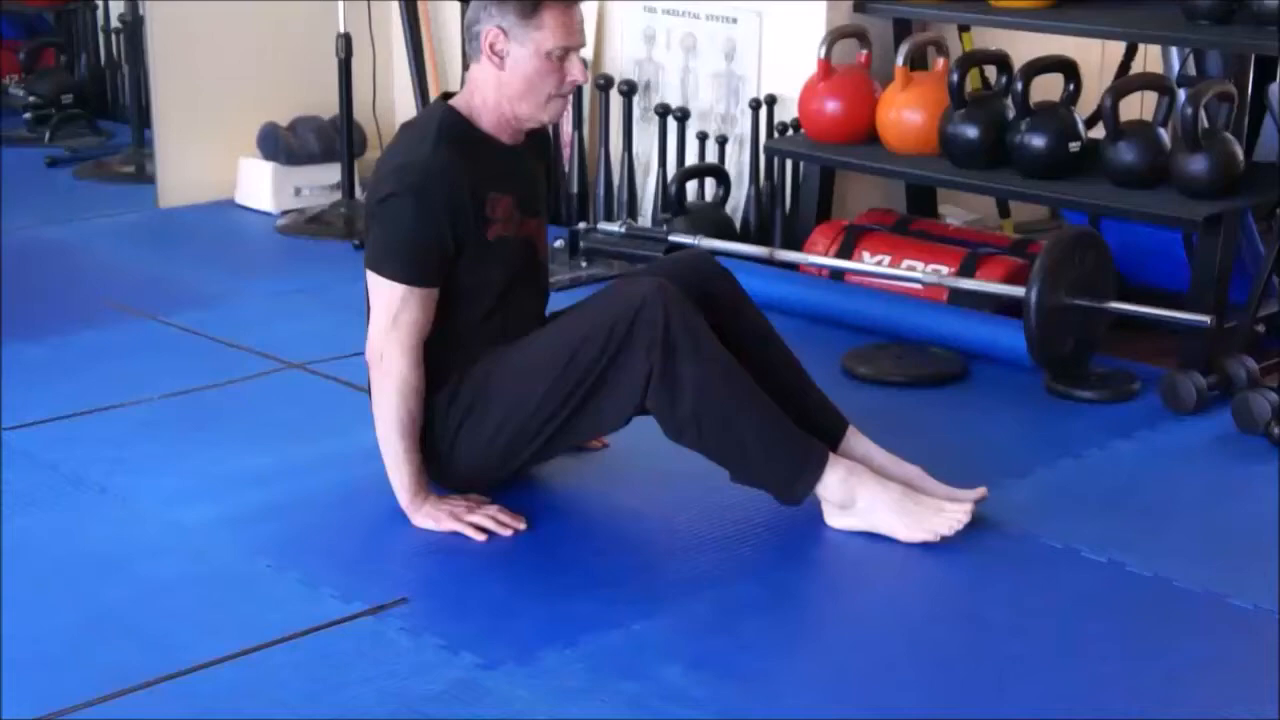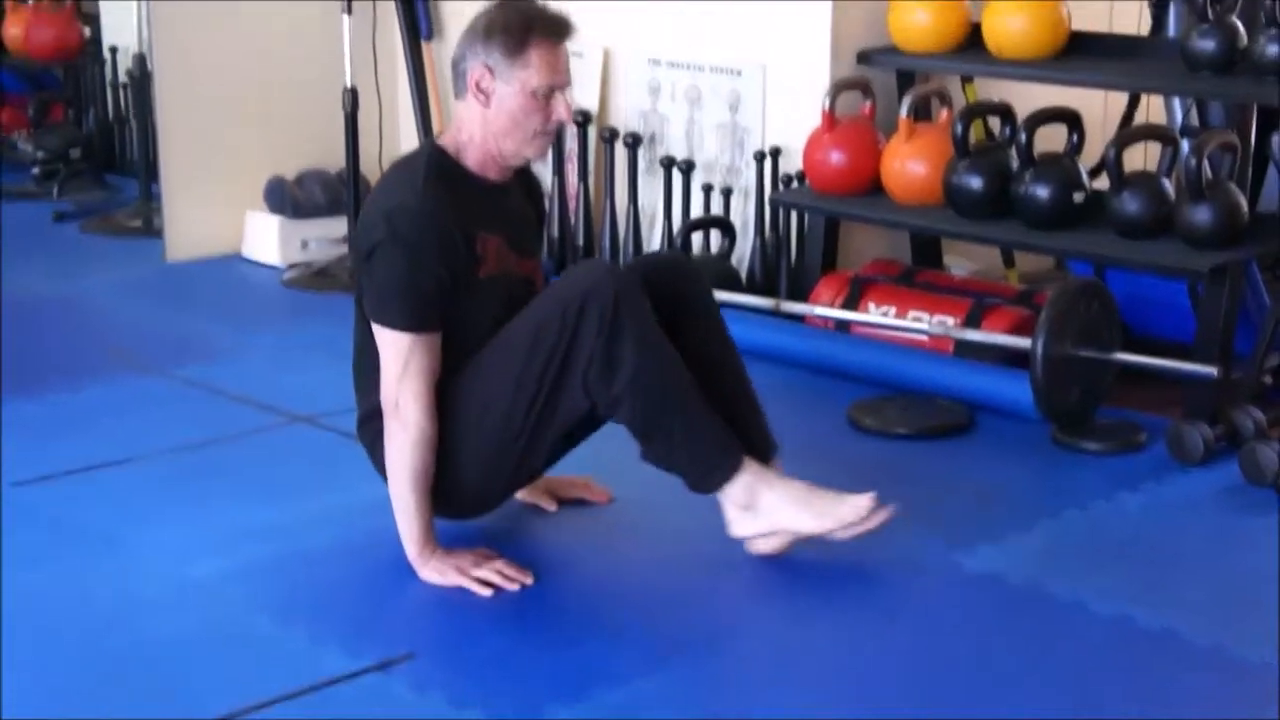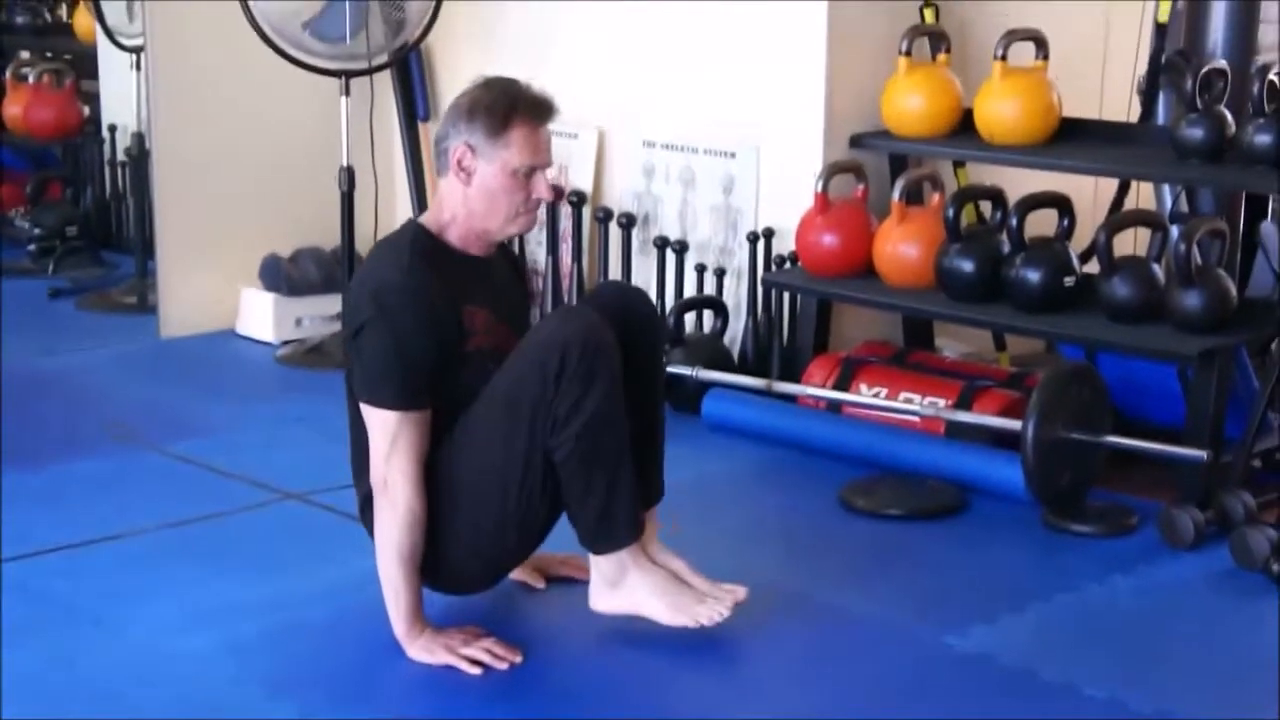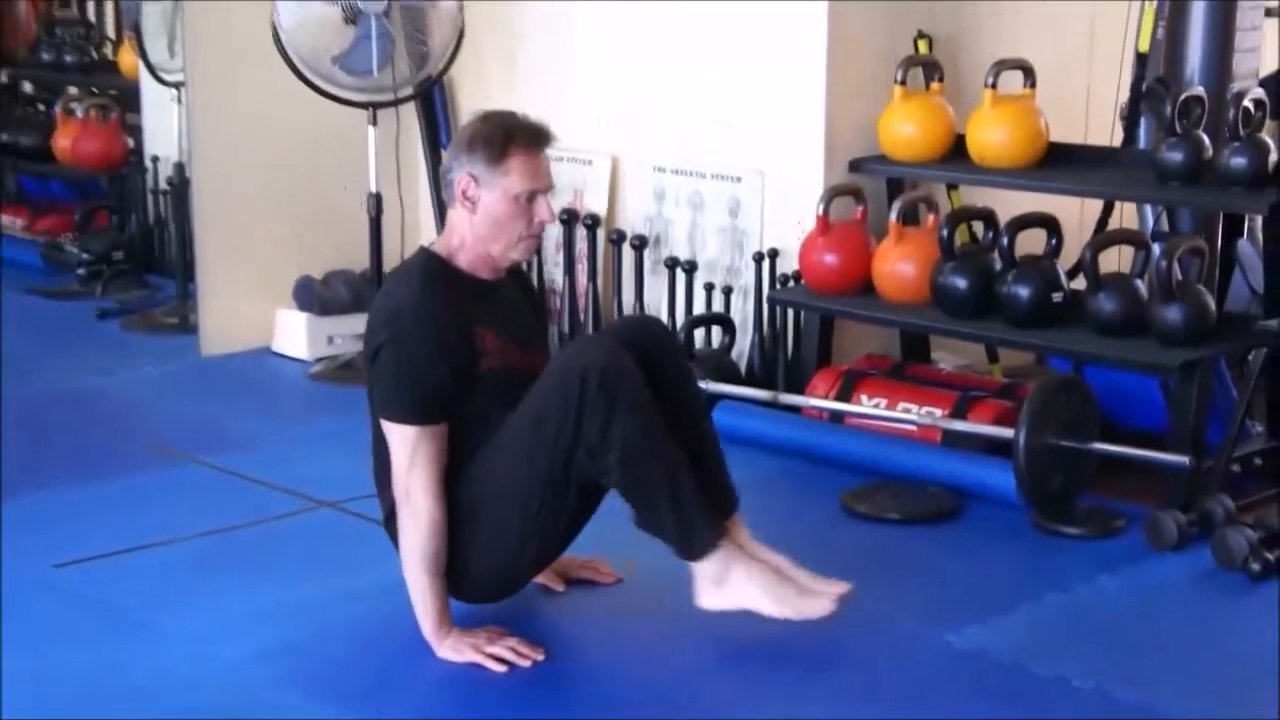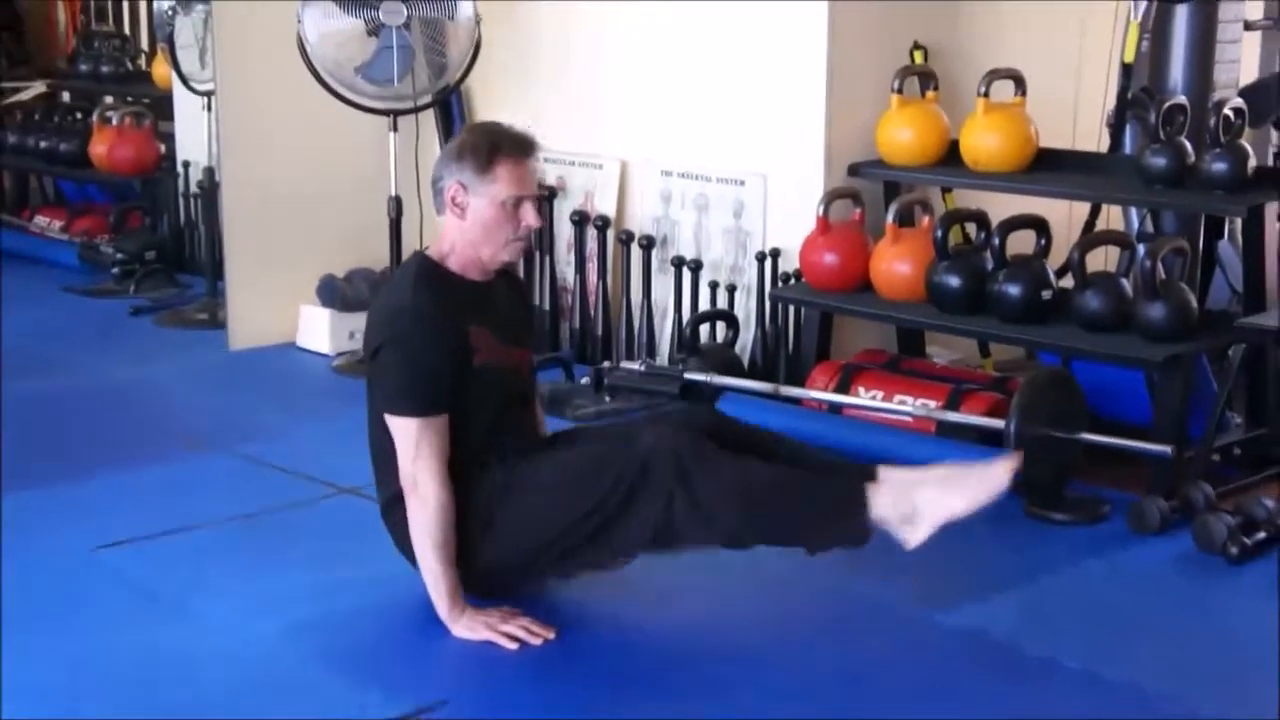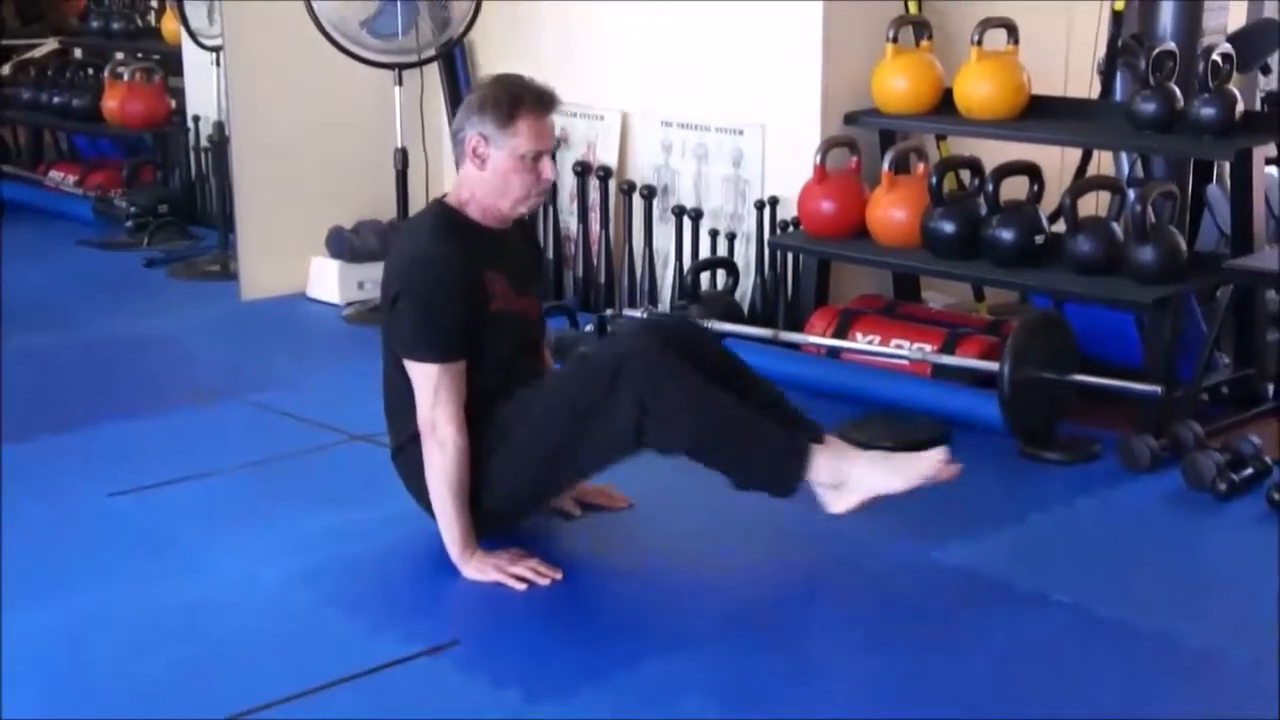
dt=0.5s
person 1, frame 1
left shoulder: (527, 143)
right shoulder: (427, 172)
right elbow: (390, 346)
left wrist: (553, 405)
right wrist: (416, 499)
left hip: (508, 383)
right hip: (455, 421)
left knee: (696, 279)
right knee: (650, 314)
left ankle: (848, 453)
right ankle: (837, 487)
person 1, frame 2
left shoulder: (516, 189)
right shoulder: (411, 212)
right elbow: (404, 393)
left wrist: (525, 472)
right wrist: (426, 553)
left hip: (492, 432)
right hip: (446, 456)
left knee: (670, 279)
right knee: (597, 300)
left ankle: (752, 482)
right ankle: (745, 494)
person 1, frame 3
left shoulder: (497, 263)
right shoulder: (401, 287)
right elbow: (393, 469)
left wrist: (514, 546)
right wrist: (412, 631)
left hip: (489, 506)
right hip: (446, 535)
left knee: (624, 311)
right knee: (576, 342)
left ankle: (632, 539)
right ankle: (616, 569)
person 1, frame 4
left shoulder: (513, 286)
right shoulder: (419, 309)
right elbow: (417, 481)
left wrist: (540, 549)
right wrist: (442, 633)
left hip: (501, 520)
right hip: (467, 545)
left knee: (642, 342)
right knee: (596, 371)
left ankle: (725, 540)
right ankle: (717, 567)
person 1, frame 5
left shoulder: (502, 287)
right shoulder: (415, 314)
right elbow: (421, 475)
left wrist: (559, 518)
right wrist: (456, 612)
left hip: (511, 490)
right hip: (468, 532)
left knee: (688, 430)
right knee: (666, 463)
left ankle: (887, 492)
right ankle: (887, 508)
person 1, frame 6
left shoulder: (511, 234)
right shoulder: (431, 258)
right elbow: (437, 418)
left wrist: (560, 472)
right wrist: (467, 553)
left hip: (516, 447)
right hip: (477, 476)
left knee: (673, 341)
right knee: (640, 364)
left ankle: (825, 457)
right ankle: (823, 473)
